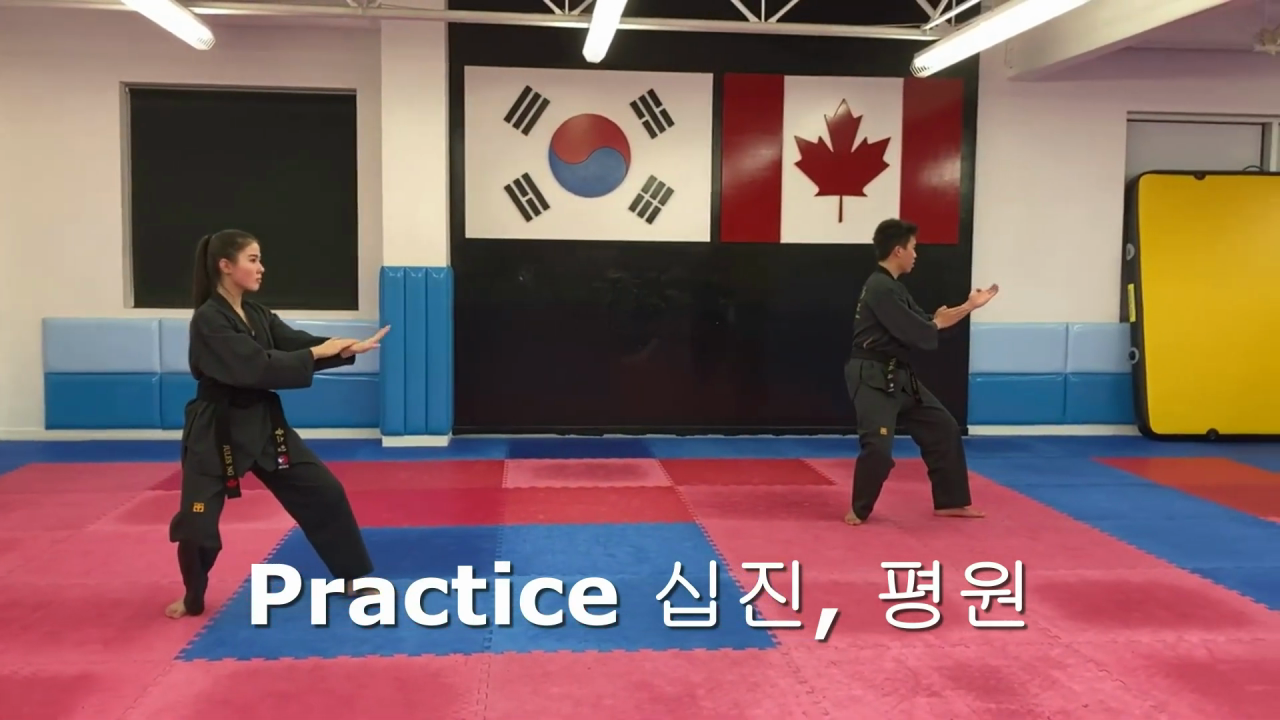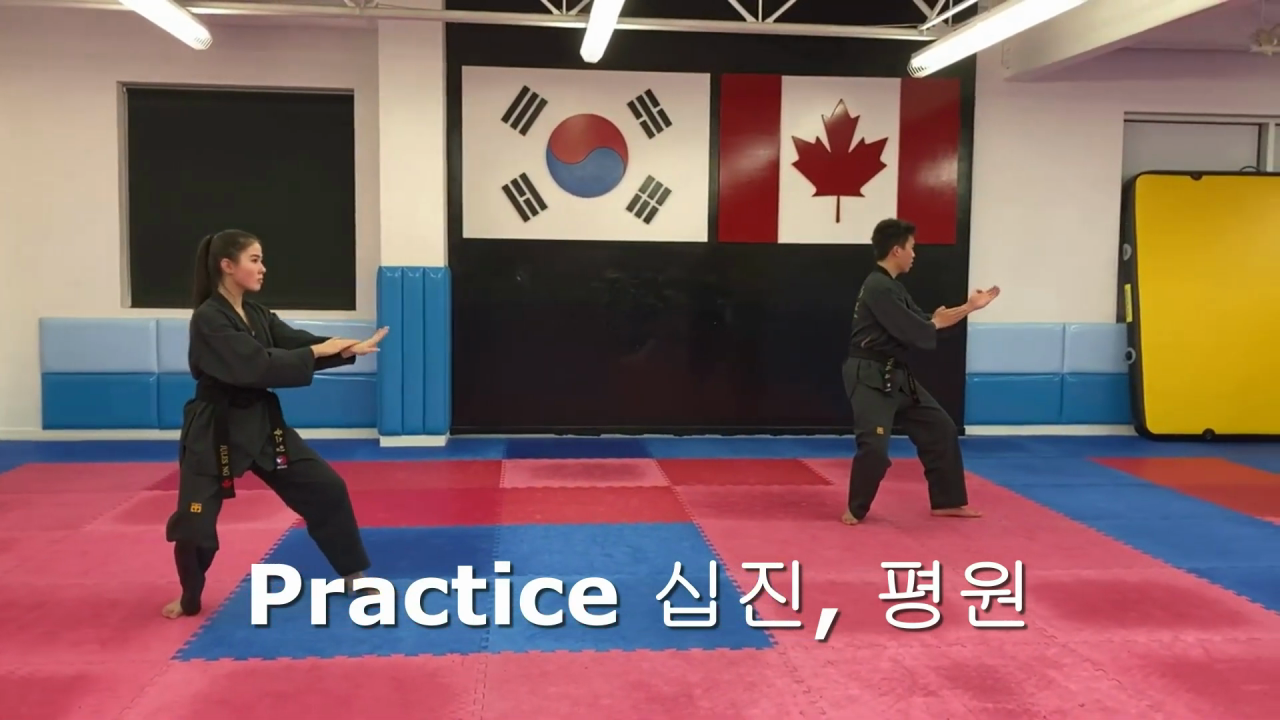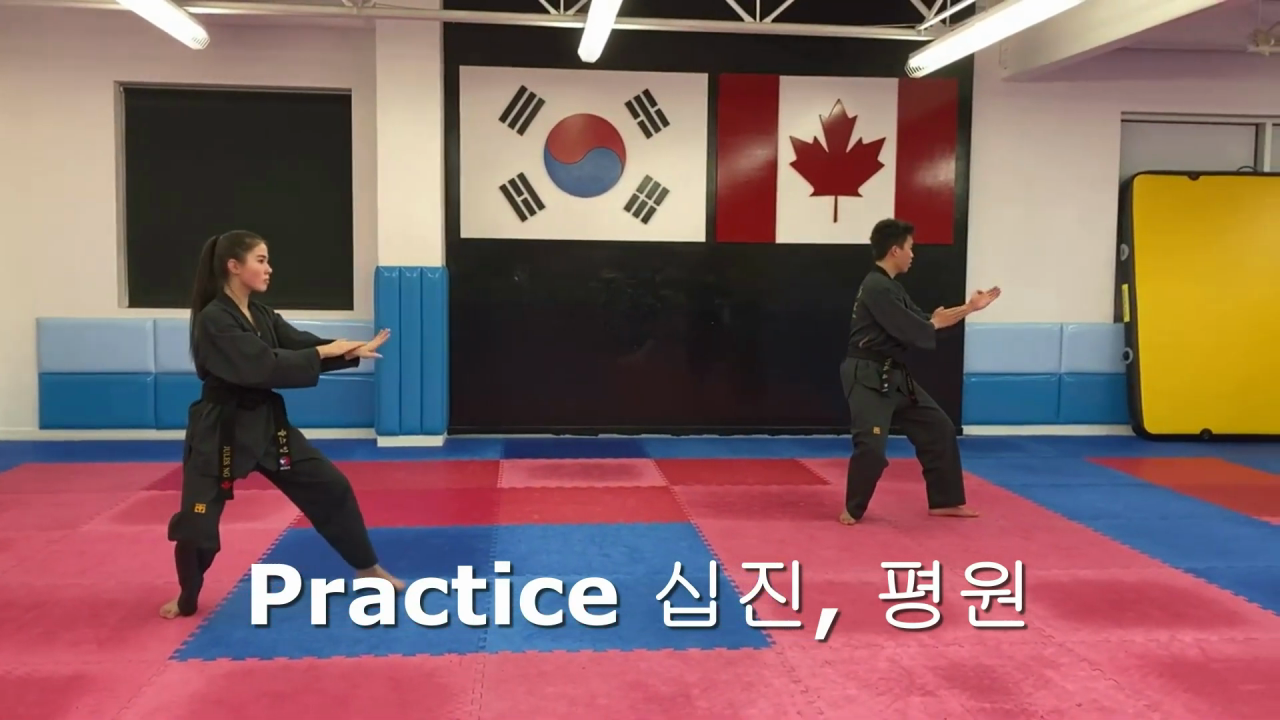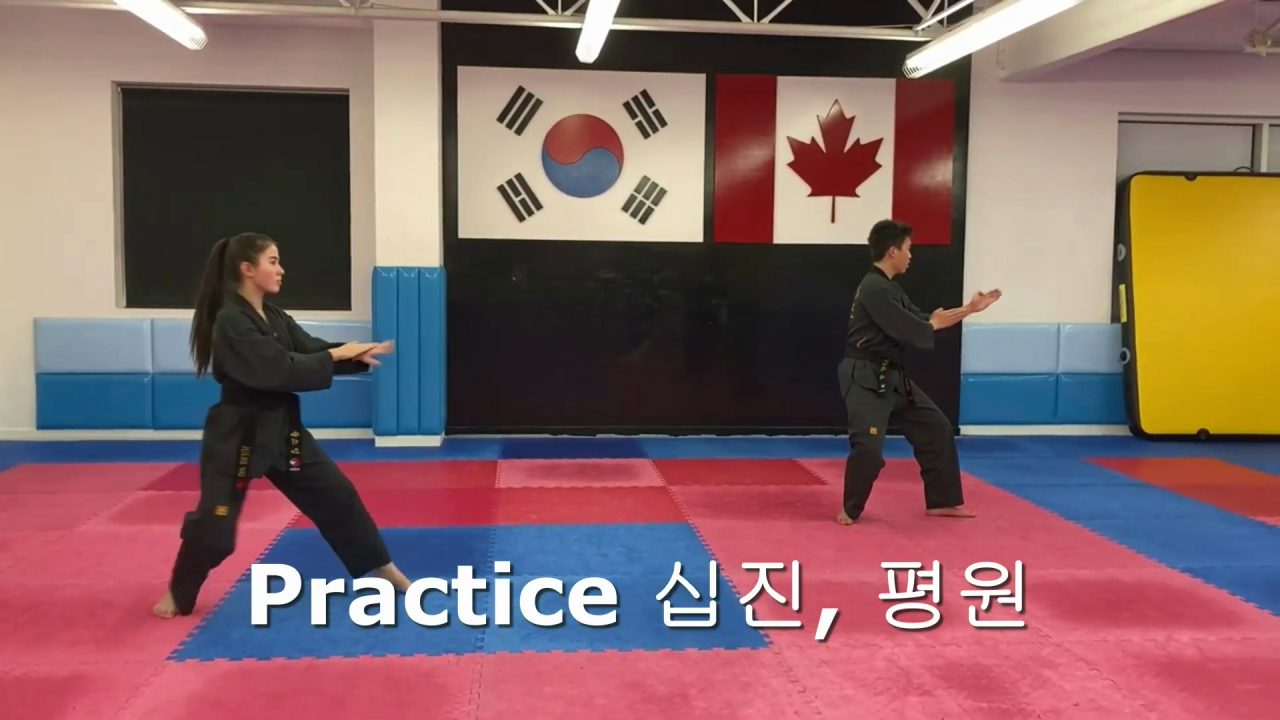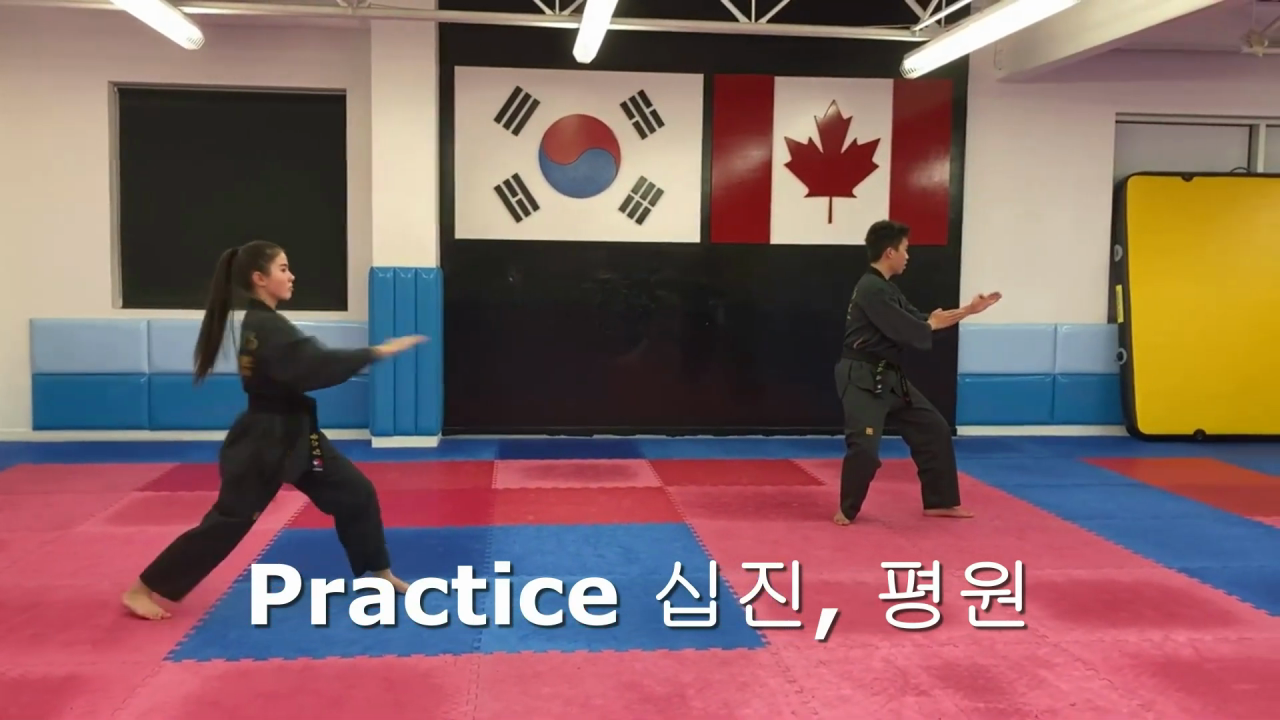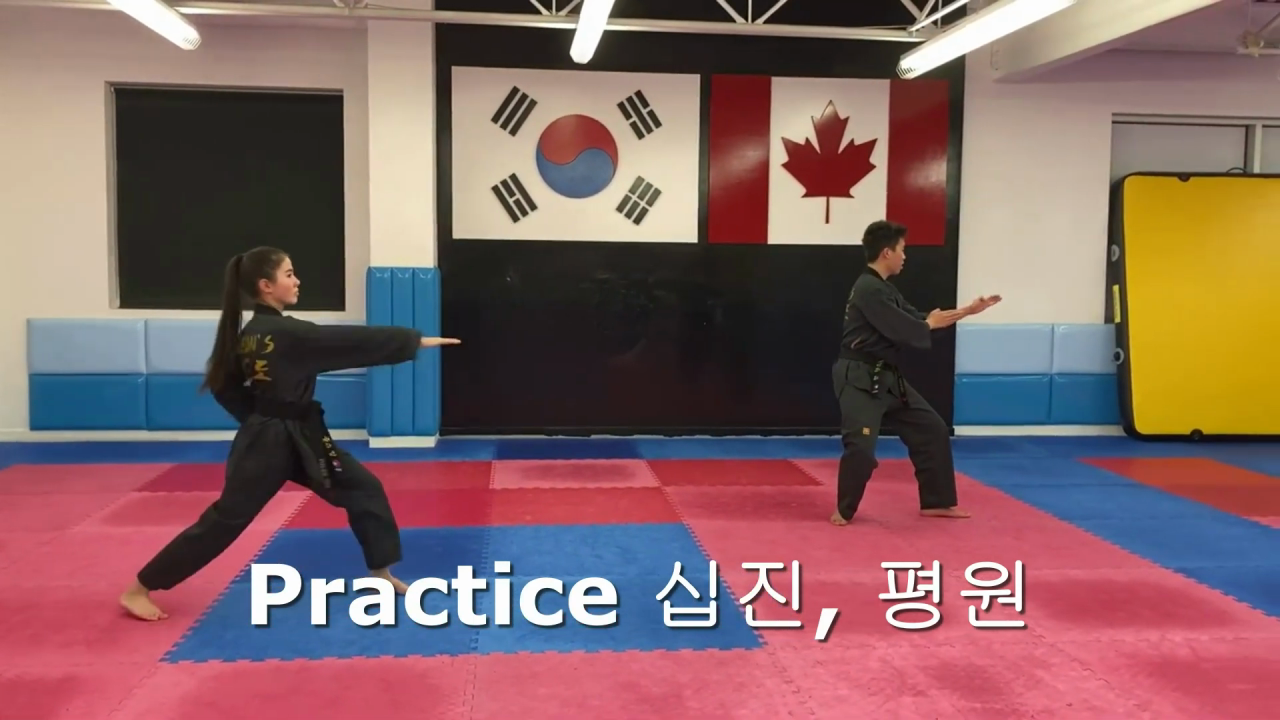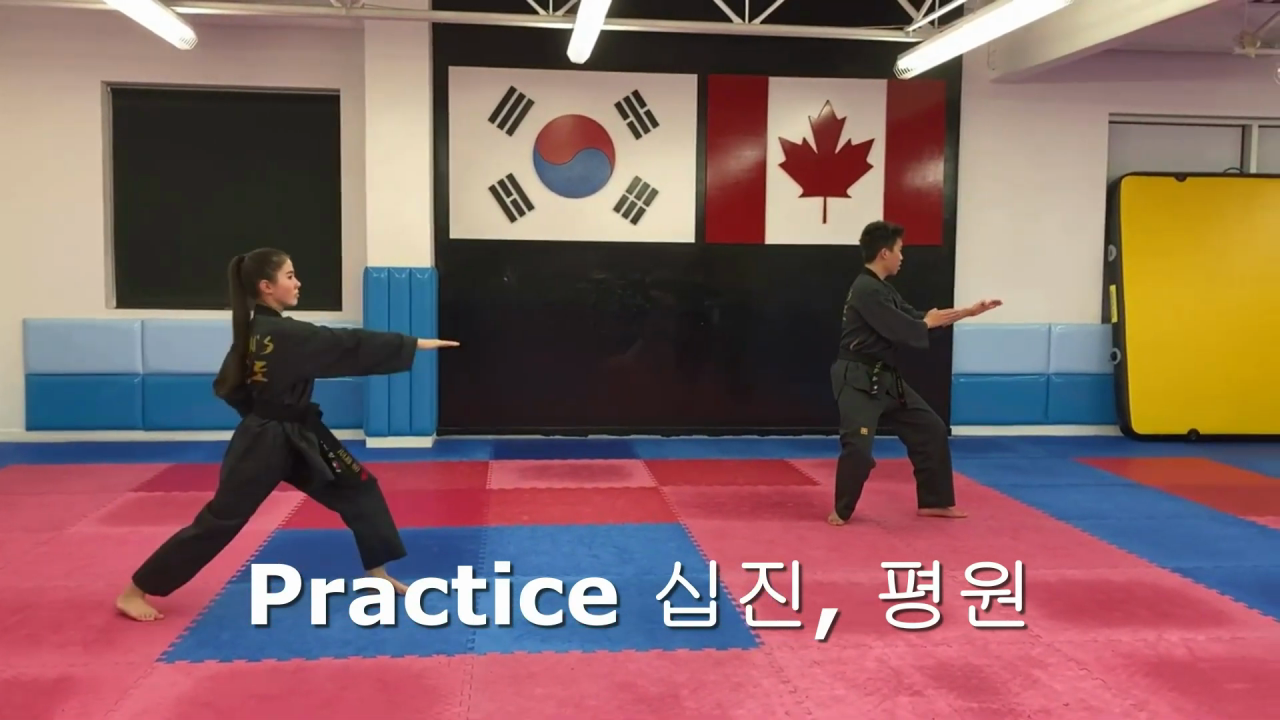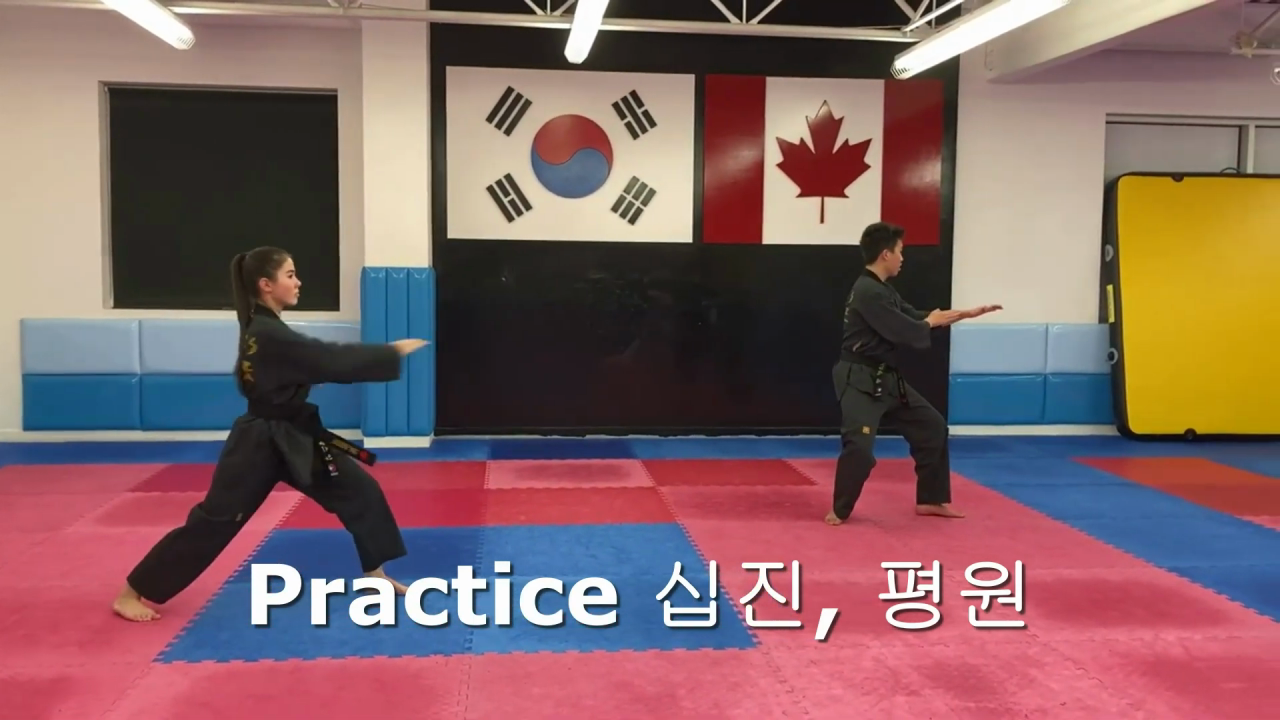
dt=0.1s
person 1, frame 1
left shoulder: (258, 314)
right shoulder: (209, 320)
left elbow: (296, 344)
right elbow: (256, 367)
left wrist: (347, 349)
right wrist: (317, 353)
left hip: (263, 422)
right hip: (217, 429)
left knee: (324, 492)
right knee: (198, 521)
left ankle: (351, 579)
right ankle: (192, 598)
person 1, frame 2
left shoulder: (258, 314)
right shoulder: (209, 320)
left elbow: (296, 344)
right elbow: (257, 365)
left wrist: (348, 349)
right wrist: (318, 351)
left hip: (262, 422)
right hip: (216, 429)
left knee: (326, 488)
right knee: (195, 520)
left ankle: (353, 576)
right ankle: (189, 598)
person 1, frame 3
left shoulder: (262, 315)
right shoulder: (215, 319)
left elbow: (303, 346)
right elbow: (261, 368)
left wrist: (348, 349)
right wrist: (323, 353)
left hip: (266, 423)
right hip: (221, 429)
left knee: (330, 487)
right knee: (197, 519)
left ankle: (369, 570)
right ankle: (186, 598)
person 1, frame 4
left shoulder: (274, 317)
right shoulder: (232, 322)
left elbow: (310, 352)
right elbow: (277, 370)
left wrist: (354, 356)
right wrist: (335, 356)
left hip: (281, 426)
right hip: (238, 431)
left knee: (335, 493)
right knee: (214, 522)
left ankle: (379, 569)
right ankle: (180, 596)
person 1, frame 5
left shoulder: (264, 323)
right shoulder: (265, 329)
right elbow: (317, 366)
right wrist: (377, 352)
left hip: (294, 431)
right hip: (264, 439)
left knee: (354, 490)
right knee: (226, 523)
left ankle: (378, 574)
right ankle: (146, 589)
person 1, frame 6
left shoulder: (254, 332)
right shoulder: (287, 333)
left elbow: (224, 388)
right elbow: (350, 341)
left wrist: (255, 413)
right wrist: (419, 340)
left hip: (299, 435)
right hip: (272, 440)
left knee: (364, 488)
right knee: (225, 518)
left ankle: (381, 574)
right ankle: (140, 589)
person 1, frame 7
left shoulder: (257, 332)
right shoulder: (285, 334)
left elbow: (229, 387)
right elbow: (351, 346)
left wrist: (269, 407)
right wrist: (416, 344)
left hip: (296, 437)
right hip: (267, 443)
left knee: (360, 489)
right knee: (219, 522)
left ankle: (377, 574)
right ankle: (136, 592)
person 1, frame 8
left shoulder: (264, 329)
right shoulder: (271, 336)
right elbow: (332, 361)
right wrist: (395, 350)
left hip: (294, 435)
right hip: (260, 443)
left knee: (360, 489)
right knee: (213, 520)
left ankle: (374, 574)
right ankle: (131, 592)
person 2, frame 1
left shoulder: (892, 287)
right shoulder: (880, 289)
left elbow: (922, 323)
right elbow: (916, 333)
left wrist: (971, 305)
right wrist: (938, 323)
left hip: (898, 376)
right hip: (873, 377)
left knee: (943, 430)
right knee: (878, 446)
left ankle: (950, 502)
right ankle: (859, 509)
person 2, frame 2
left shoulder: (891, 287)
right shoulder: (878, 288)
left elbow: (921, 322)
right elbow: (914, 332)
left wrist: (971, 306)
right wrist: (936, 323)
left hip: (895, 376)
right hip: (871, 377)
left knee: (940, 429)
right knee: (875, 445)
left ankle: (947, 501)
right ankle: (856, 509)
person 2, frame 3
left shoulder: (890, 287)
right shoulder: (877, 288)
left elbow: (920, 321)
right elbow: (914, 331)
left wrist: (970, 307)
right wrist: (935, 323)
left hip: (893, 375)
right hip: (868, 377)
left knee: (939, 429)
right knee: (872, 445)
left ankle: (945, 501)
right ankle: (853, 509)
person 2, frame 4
left shoulder: (888, 288)
right shoulder: (874, 289)
left elbow: (919, 321)
right elbow: (912, 332)
left wrist: (971, 308)
right wrist: (934, 324)
left hip: (891, 376)
right hip: (866, 377)
left knee: (936, 430)
right knee: (868, 445)
left ankle: (942, 501)
right ankle: (851, 509)
person 2, frame 5
left shoulder: (886, 288)
right shoulder: (872, 290)
left elbow: (917, 321)
right elbow: (910, 331)
left wrist: (969, 310)
right wrist: (932, 324)
left hip: (889, 377)
right hip: (863, 378)
left knee: (934, 430)
right knee: (864, 446)
left ankle: (939, 502)
right ankle: (847, 510)
person 2, frame 6
left shoulder: (884, 288)
right shoulder: (869, 290)
left elbow: (916, 320)
right elbow: (907, 331)
left wrist: (969, 310)
right wrist: (931, 323)
left hip: (886, 377)
right hip: (860, 378)
left knee: (931, 430)
right knee: (861, 446)
left ankle: (936, 502)
right ankle: (844, 510)
person 2, frame 7
left shoulder: (881, 288)
right shoulder: (867, 290)
left elbow: (913, 318)
right elbow: (905, 330)
left wrist: (969, 311)
right wrist: (928, 323)
left hip: (883, 377)
right hip: (857, 378)
left knee: (930, 430)
right knee: (858, 446)
left ankle: (933, 502)
right ankle: (842, 510)
person 2, frame 8
left shoulder: (881, 289)
right shoulder: (868, 293)
left elbow: (915, 318)
right elbow: (907, 332)
left wrist: (968, 314)
right wrist: (931, 322)
left hip: (885, 377)
right hip: (860, 380)
left knee: (932, 427)
right knee: (859, 445)
left ankle: (931, 499)
right ankle: (840, 510)
